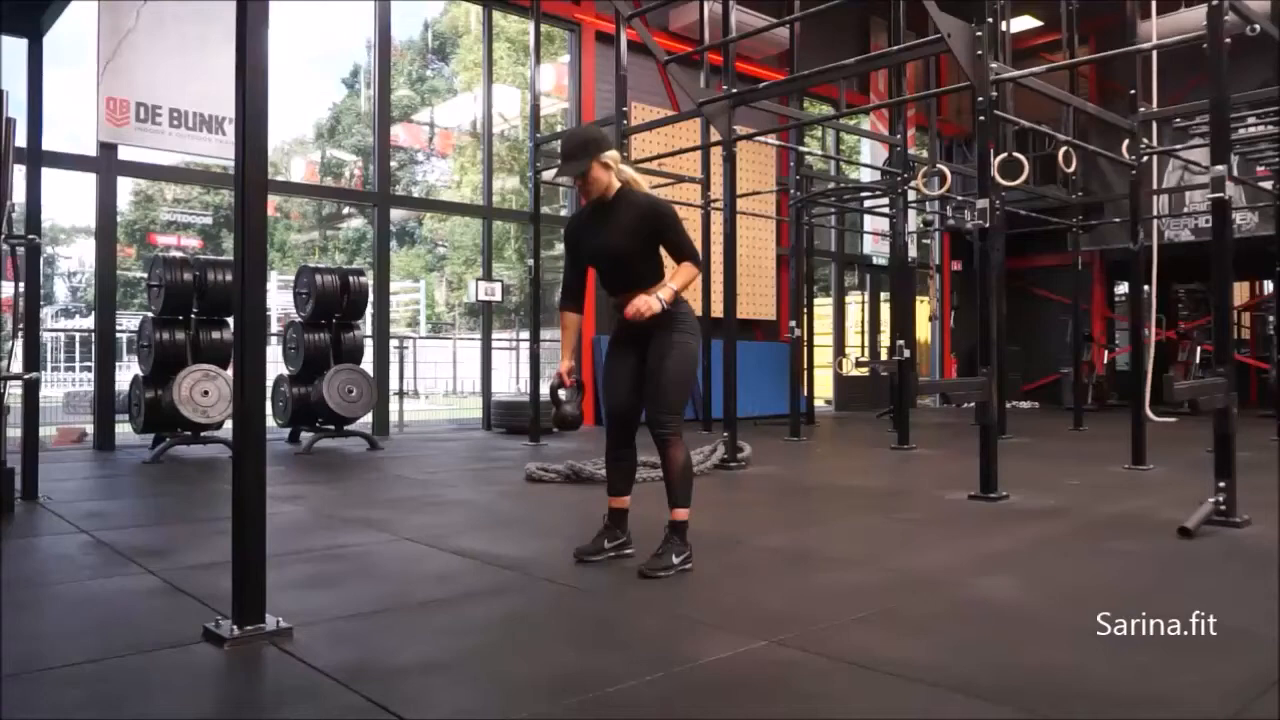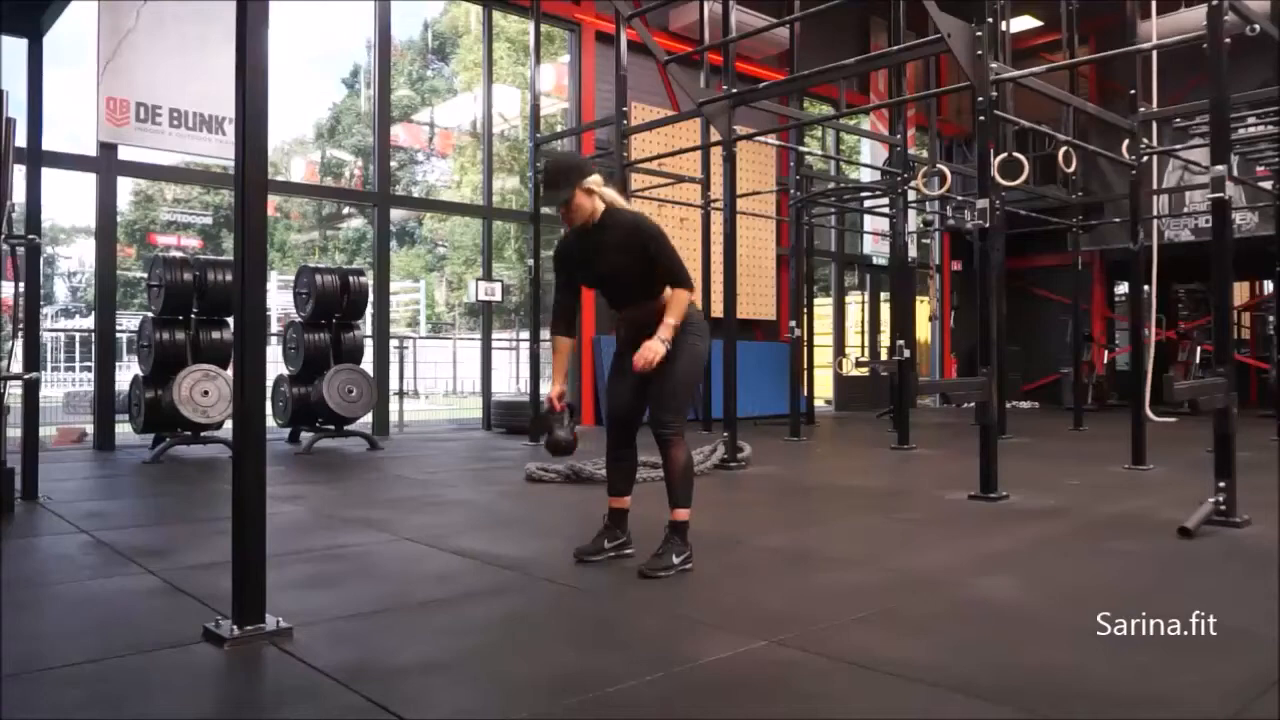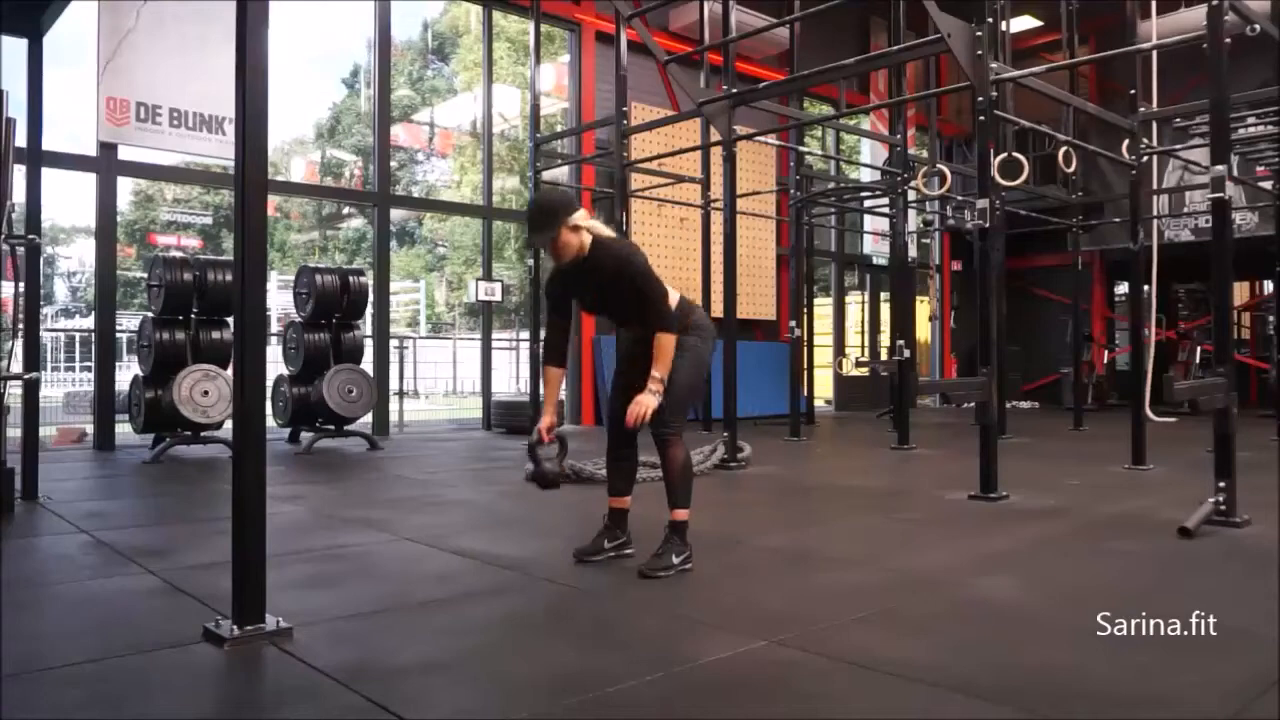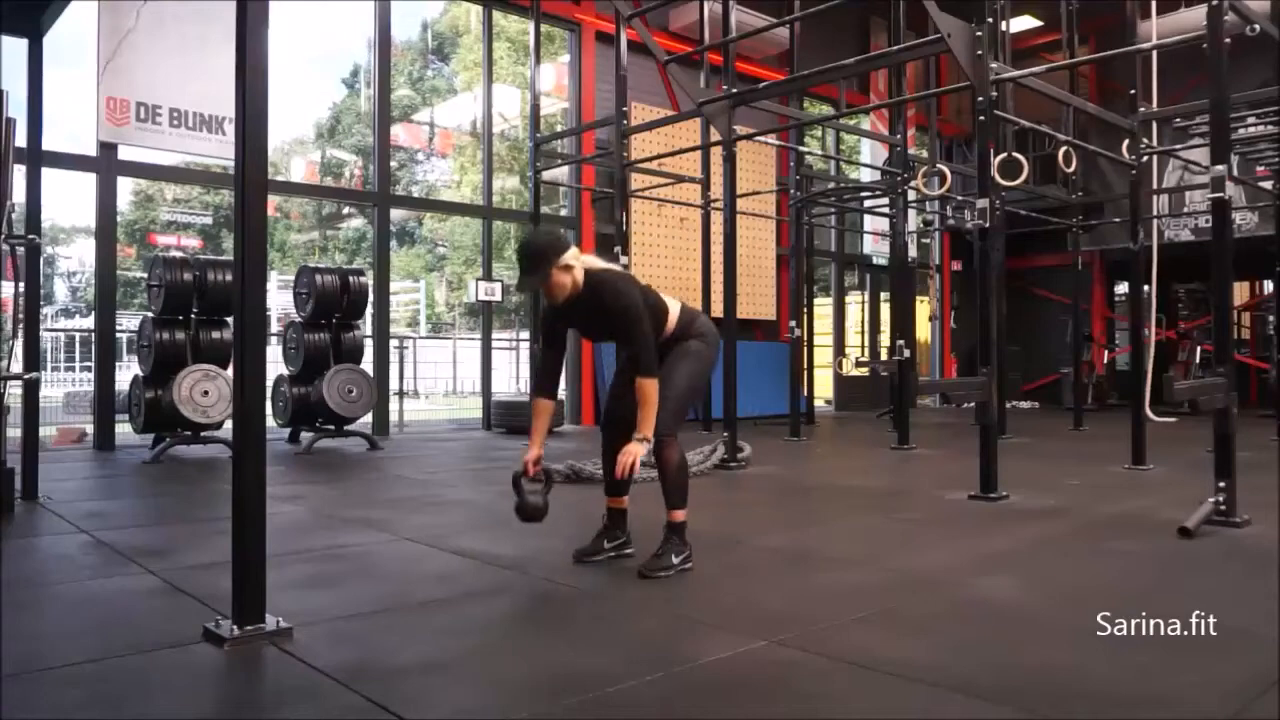
dt=0.1s
person 1, frame 1
left shoulder: (647, 207)
right shoulder: (579, 225)
left elbow: (690, 260)
right elbow: (572, 293)
left wrist: (658, 297)
right wrist: (566, 356)
left hip: (670, 325)
right hip: (627, 333)
left knee: (663, 426)
right knee: (618, 424)
left ankle: (679, 540)
right ankle: (616, 530)
person 1, frame 2
left shoulder: (634, 226)
right shoulder: (570, 249)
left elbow: (683, 284)
right elbow: (564, 317)
left wrist: (661, 339)
right wrist: (558, 381)
left hip: (678, 328)
right hip: (632, 334)
left knee: (667, 425)
right knee: (619, 424)
left ankle: (679, 542)
right ankle: (616, 531)
person 1, frame 3
left shoulder: (620, 257)
right shoulder: (561, 278)
left elbow: (665, 324)
right elbow: (555, 346)
left wrist: (654, 387)
right wrist: (549, 410)
left hip: (685, 335)
right hip: (640, 338)
left knee: (665, 426)
right knee: (619, 423)
left ankle: (679, 541)
right ankle: (617, 532)
person 1, frame 4
left shoulder: (614, 289)
right shoulder: (557, 310)
left elbow: (646, 364)
right elbow: (546, 376)
left wrist: (642, 438)
right wrist: (535, 445)
left hip: (690, 338)
right hip: (644, 350)
left knee: (661, 428)
right knee: (612, 423)
left ankle: (678, 542)
right ankle: (616, 531)
